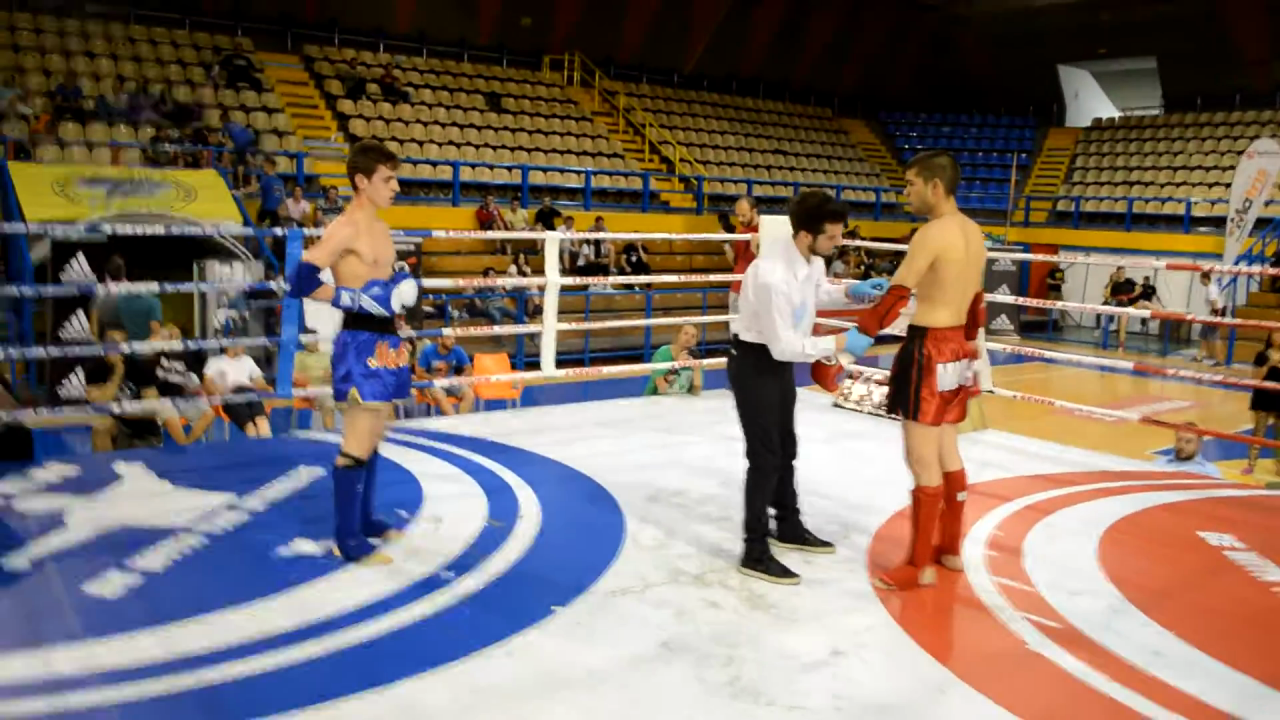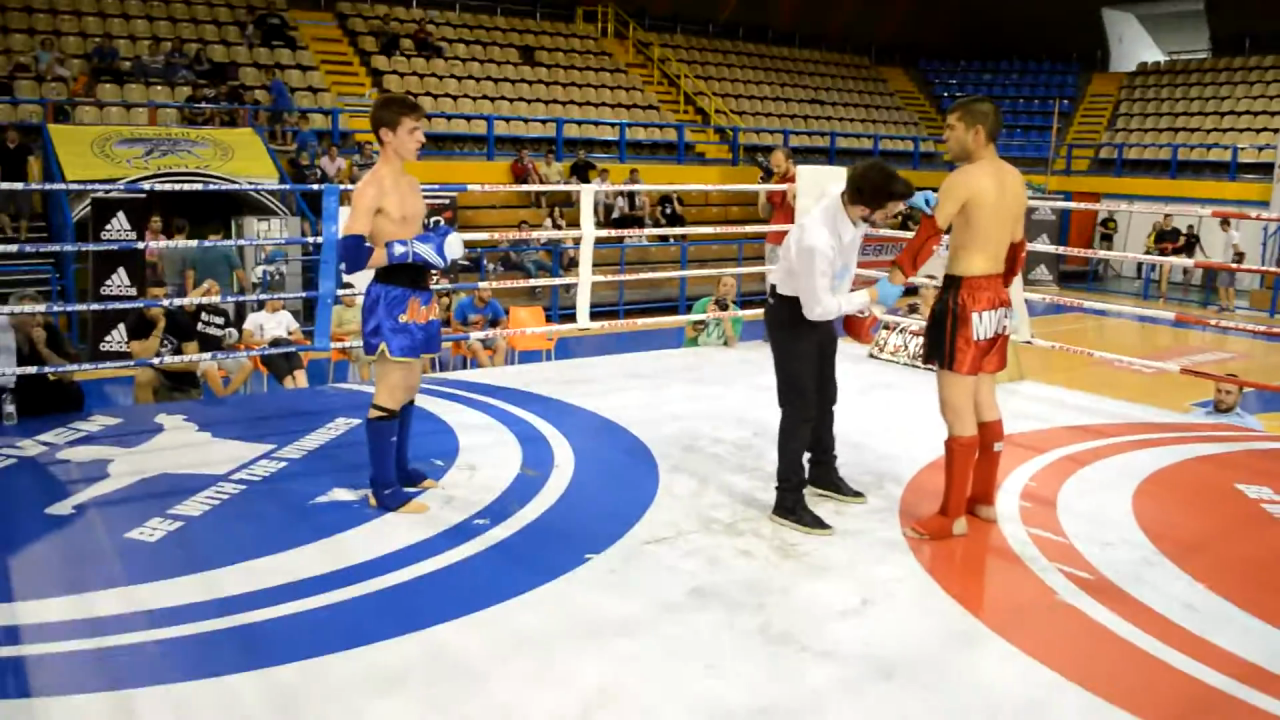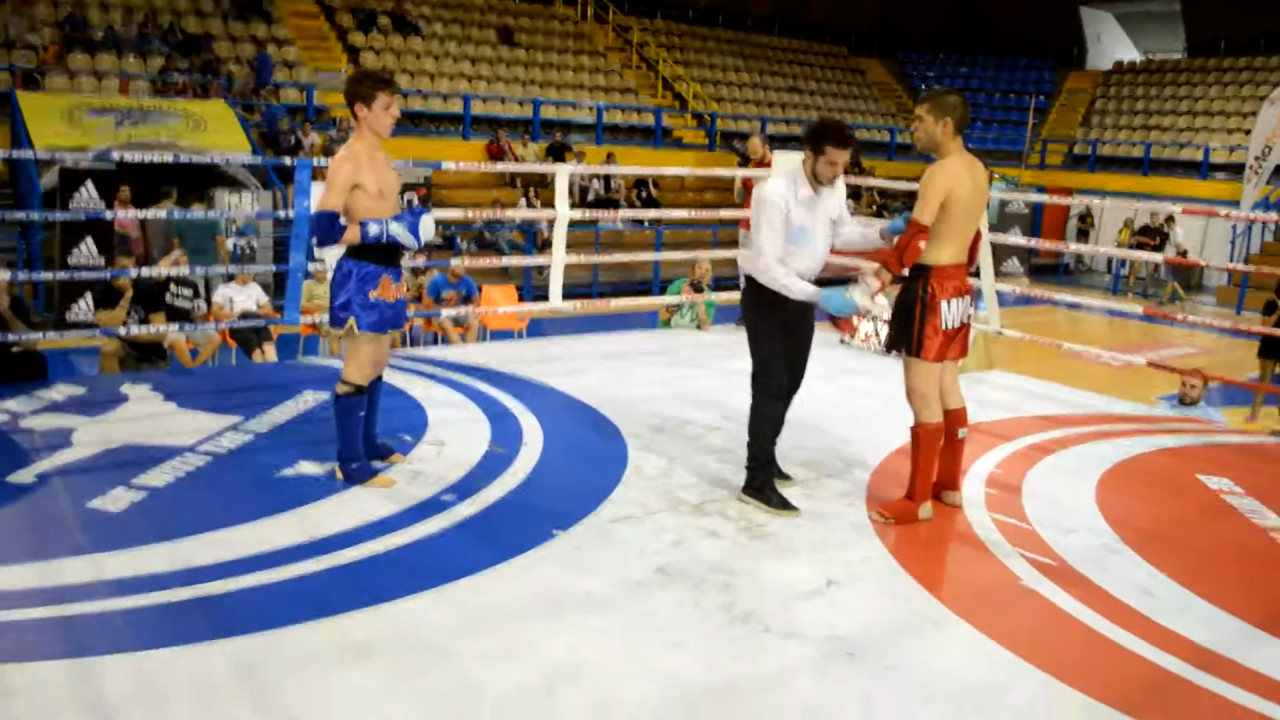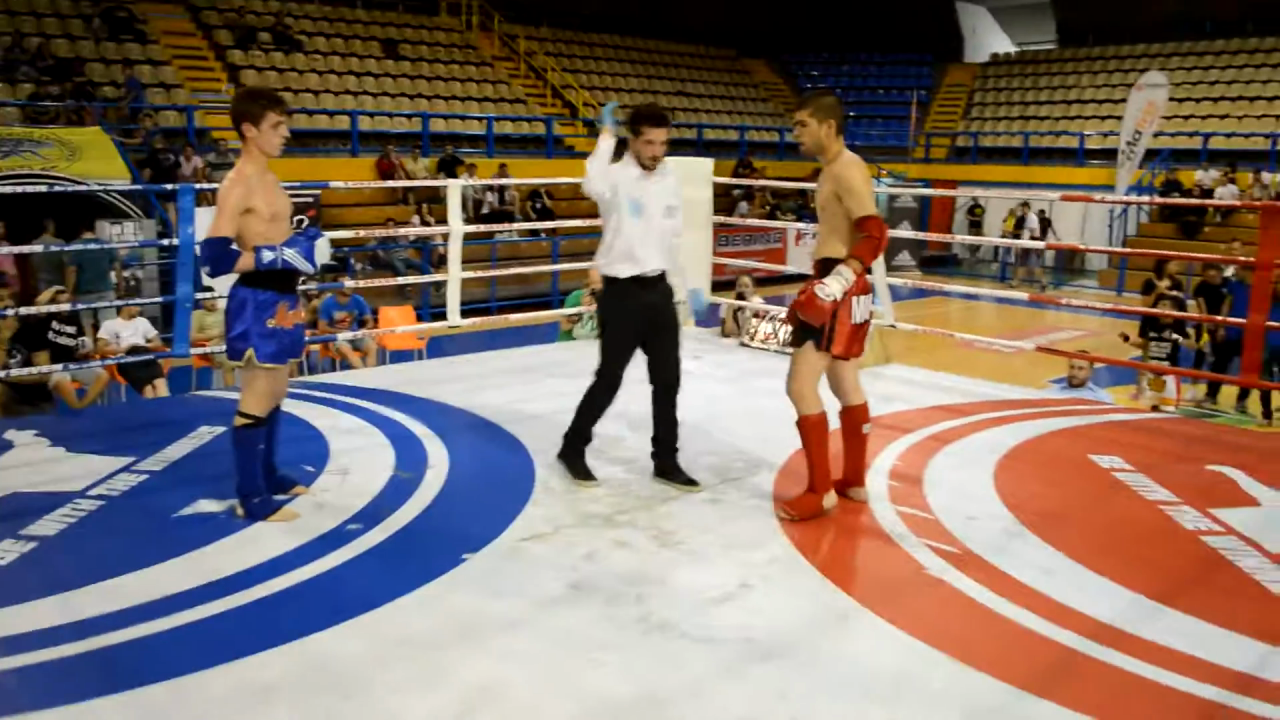
dt=0.5s
person 1, frame 1
left shoulder: (933, 233)
right shoulder: (974, 233)
left elbow: (897, 296)
left wrist: (853, 340)
left hip: (929, 349)
right hip: (956, 348)
left knee: (922, 460)
right knee: (947, 453)
left ankle: (920, 566)
right ankle: (950, 548)
person 1, frame 2
left shoulder: (965, 178)
right shoulder: (1014, 180)
left elbow: (927, 236)
left wrist: (890, 284)
left hip: (965, 298)
right hip: (995, 296)
left knee: (957, 409)
right knee: (984, 403)
left ankle: (953, 515)
right ankle: (984, 498)
person 1, frame 3
left shoulder: (940, 172)
right shoulder: (976, 170)
left elbow: (913, 240)
left wrist: (869, 286)
left hip: (932, 287)
right hip: (958, 286)
left knee: (924, 397)
right knee: (947, 389)
left ankle: (918, 501)
right ankle: (948, 484)
person 1, frame 4
left shoulder: (844, 170)
right shoulder: (835, 169)
left elbow: (875, 235)
left wrist: (834, 282)
left hip: (841, 290)
right hip: (846, 288)
left knee: (801, 386)
right knee: (846, 386)
left ankle: (819, 492)
right ankle: (854, 480)
person 2, frame 1
left shoulder: (382, 229)
right shoulder: (345, 229)
right elbow: (300, 281)
left wrist: (402, 289)
right wrist: (355, 299)
left hip: (387, 342)
right hip: (361, 344)
left knee: (373, 439)
right knee: (359, 444)
left ankle: (364, 518)
right ankle: (348, 538)
person 2, frame 2
left shoulder: (411, 183)
right shoulder: (371, 187)
right elbow: (351, 256)
left wrist: (437, 245)
right wrist: (410, 250)
left hip: (417, 296)
right hip: (392, 299)
left knee: (408, 390)
right knee: (389, 395)
left ankle: (400, 468)
right ankle: (383, 488)
person 2, frame 3
left shoulder: (383, 157)
right shoulder: (348, 162)
right elbow: (323, 231)
left wrist: (408, 223)
right wrist: (384, 230)
left hip: (386, 273)
right hip: (362, 275)
left knee: (376, 365)
right knee: (358, 370)
left ankle: (368, 443)
right ankle: (351, 462)
person 2, frame 4
left shoulder: (268, 179)
right shoulder: (238, 185)
right elbow: (214, 259)
left wrist: (301, 246)
right wrist: (278, 256)
left hip: (282, 299)
right hip: (258, 301)
left knee: (274, 395)
right knee: (257, 401)
left ankle: (268, 475)
right ankle: (252, 498)
person 3, frame 1
left shoulder: (810, 256)
right shoulder: (772, 275)
right elbow: (783, 345)
left wrist: (851, 291)
right wrist: (840, 343)
left hip: (780, 357)
right hip: (755, 362)
left knee: (785, 448)
right knee: (765, 454)
left ankle: (789, 526)
right ankle: (755, 552)
person 3, frame 2
left shoulder: (850, 201)
right shoulder: (816, 239)
right elbow: (817, 308)
left wrist: (910, 204)
right wrist: (872, 296)
left hip: (821, 307)
right hip: (793, 313)
left knee: (824, 396)
right knee: (800, 405)
left ankle: (823, 471)
right ankle: (788, 502)
person 3, frame 3
left shoulder: (833, 190)
right shoulder: (775, 193)
left elbow: (842, 234)
right elbow: (764, 265)
left wrist: (884, 235)
right wrist: (820, 296)
left hip: (801, 295)
right hip: (766, 295)
left knee: (789, 382)
right knee: (770, 385)
left ankle: (764, 456)
right ankle: (758, 480)
person 3, frame 4
left shoulder: (669, 182)
right shoulder: (615, 174)
right elbow: (594, 187)
left wrist: (686, 287)
right wrist: (606, 134)
left hip: (659, 290)
right hip: (620, 292)
left knee: (667, 381)
right knee: (609, 381)
left ankle: (666, 461)
right ankle: (573, 449)
